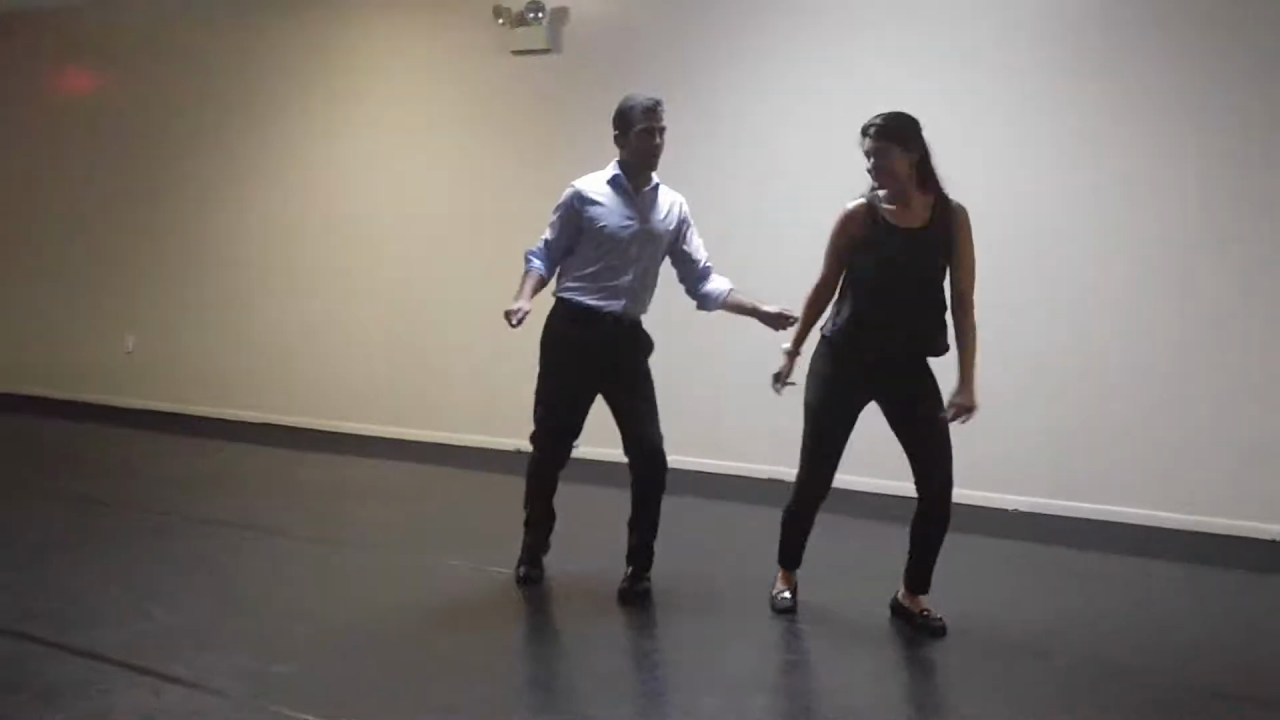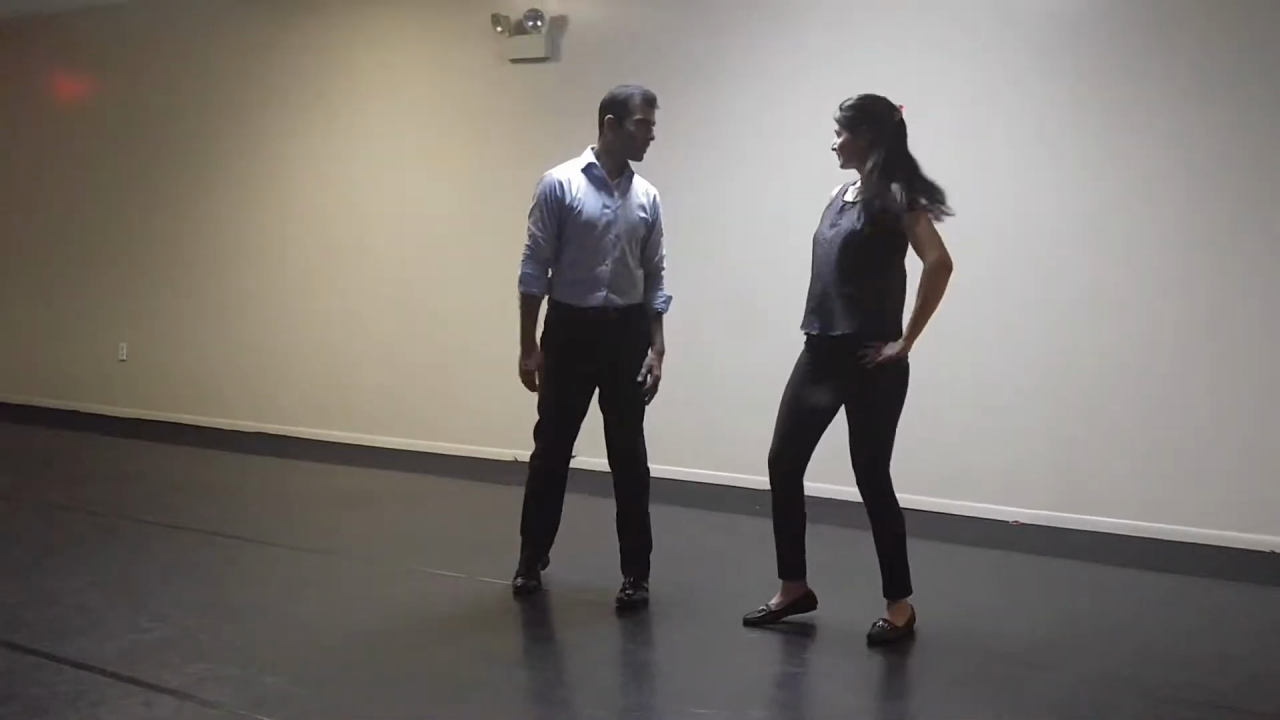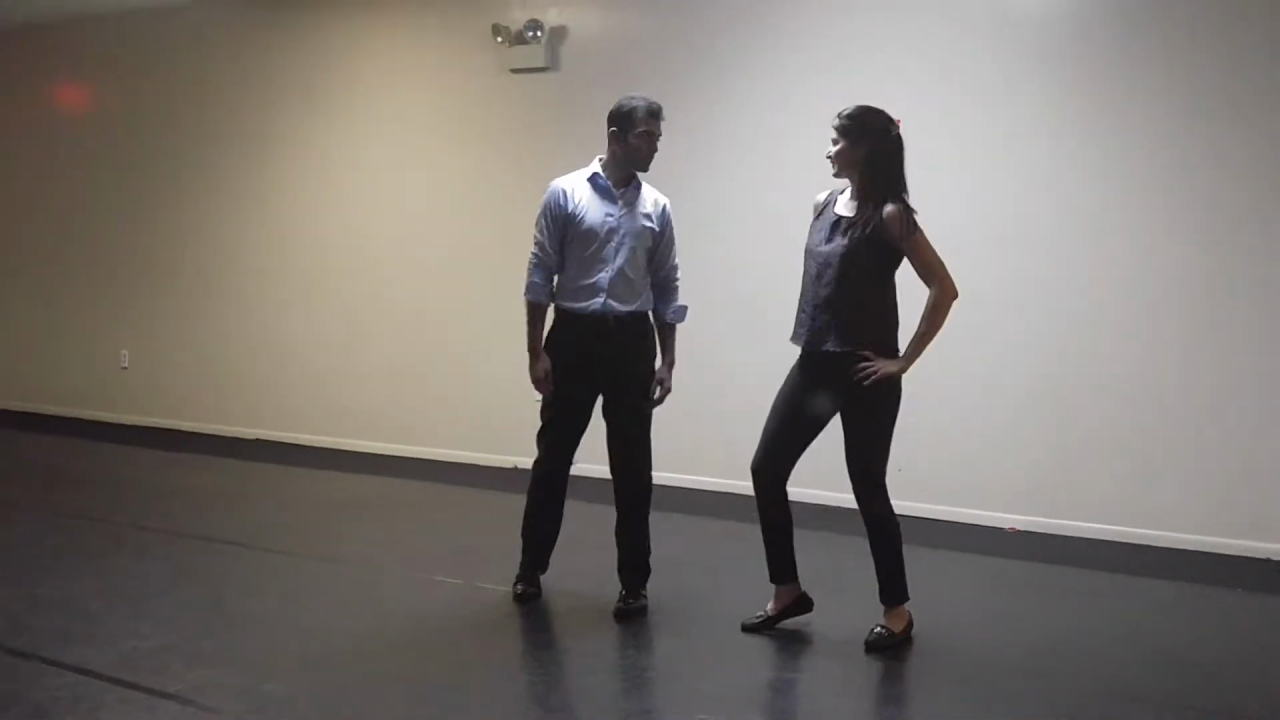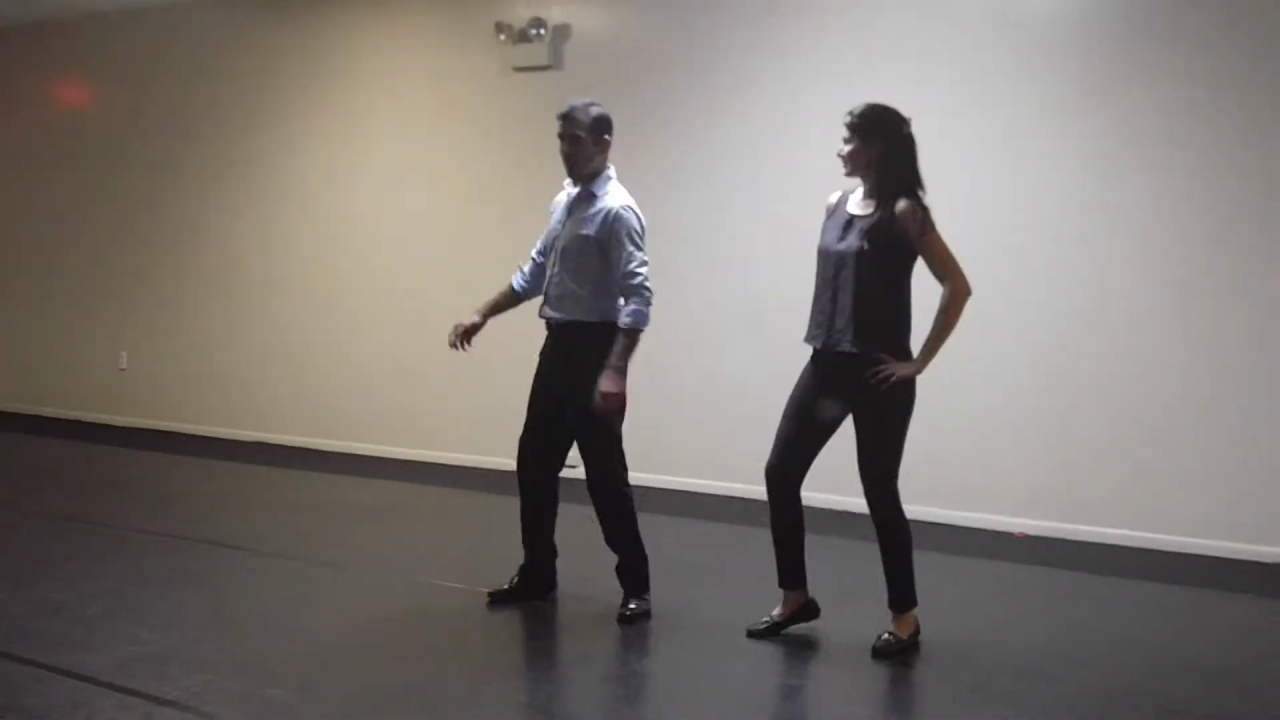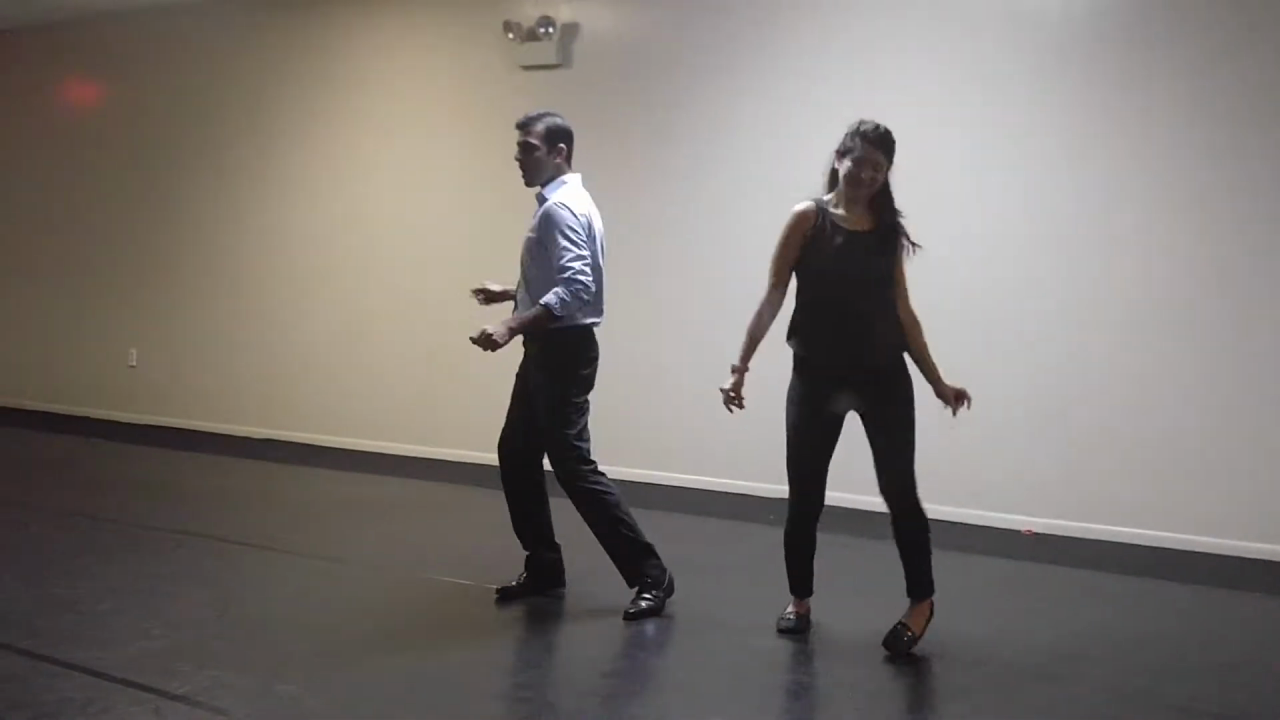
dt=0.5s
person 1, frame 1
left shoulder: (951, 216)
right shoulder: (858, 215)
left elbow: (963, 304)
right elbow: (826, 287)
left wrist: (966, 381)
right wrist: (792, 352)
left hip: (909, 369)
right hip: (842, 360)
left knee: (938, 486)
right knee: (815, 480)
left ankle: (911, 594)
right ankle: (785, 574)
person 1, frame 2
left shoulder: (893, 194)
right shoulder: (841, 195)
left elbow: (939, 263)
left wrist: (904, 341)
right wrist: (820, 341)
left hip: (871, 359)
right hip: (821, 352)
left knee: (872, 480)
right knee: (782, 464)
left ankle: (899, 604)
right ankle: (794, 587)
person 1, frame 3
left shoulder: (890, 215)
right shoulder: (824, 204)
left elbow: (944, 289)
left wrist: (905, 360)
right wrist: (812, 342)
left hip: (864, 371)
right hip: (813, 364)
left knee: (868, 490)
right knee: (766, 469)
left ankle: (896, 610)
right ankle: (787, 590)
person 1, frame 4
left shoulder: (904, 212)
right shoulder: (836, 205)
left elbow: (957, 287)
left wrist: (920, 361)
left hip: (878, 373)
right hip: (826, 365)
left knee: (879, 493)
right knee: (780, 473)
left ankle: (904, 617)
right ankle: (794, 597)
person 1, frame 5
left shoulder: (887, 229)
right shoulder: (808, 218)
left elbow: (900, 310)
right elbow: (774, 295)
left wrist: (937, 380)
right wrist: (741, 367)
left hip: (883, 374)
right hip: (817, 375)
left knee: (899, 492)
right knee: (805, 497)
left ankle: (918, 608)
right ankle: (799, 600)
person 2, frame 1
left shoulder: (672, 208)
right shoulder: (585, 194)
left elbow: (701, 279)
right elbow: (546, 254)
left wrist: (759, 310)
right wrist: (525, 298)
left hip: (626, 340)
right hip: (572, 332)
left knee: (649, 457)
right knee: (550, 447)
left ankle: (638, 565)
right ankle: (533, 548)
person 2, frame 2
left shoulder: (647, 197)
right shoulder: (559, 184)
left elbow: (654, 281)
right elbow: (535, 268)
left wrist: (657, 349)
right wrist: (529, 345)
left hip: (626, 333)
right hip: (569, 330)
left knee: (629, 457)
right knee: (551, 449)
left ankle: (636, 573)
right ankle: (532, 559)
person 2, frame 3
left shoulder: (657, 208)
right shoulder: (564, 193)
left elbow: (666, 290)
right elbow: (540, 276)
left wrist: (666, 360)
right wrist: (536, 348)
left hip: (632, 341)
right hip: (572, 337)
left knee: (632, 466)
right knee: (553, 456)
left ankle: (633, 581)
right ankle: (531, 567)
person 2, frame 4
left shoulder: (618, 210)
right shoulder: (564, 202)
left elbow: (637, 297)
right elbow: (534, 273)
left wrist: (616, 370)
right wrist: (481, 316)
left hip: (595, 348)
right hip: (557, 345)
left knee: (604, 470)
right knee: (535, 461)
left ankle: (635, 585)
right ankle: (537, 573)
person 2, frame 5
left shoulder: (562, 208)
right shoulder: (558, 204)
left elbow: (575, 290)
left wrist: (511, 327)
right wrist: (507, 293)
left hip: (564, 350)
right hip: (546, 349)
left knee: (573, 465)
right knee: (516, 455)
left ankle: (650, 576)
right ankle: (544, 567)
